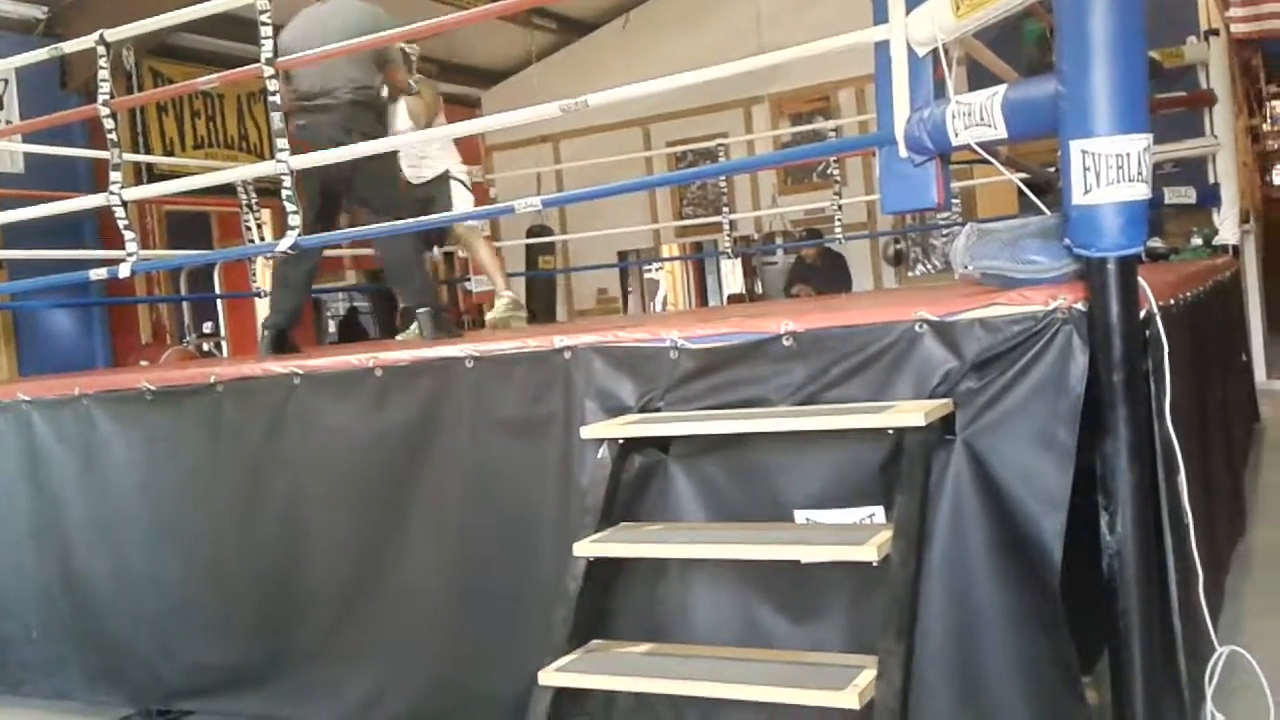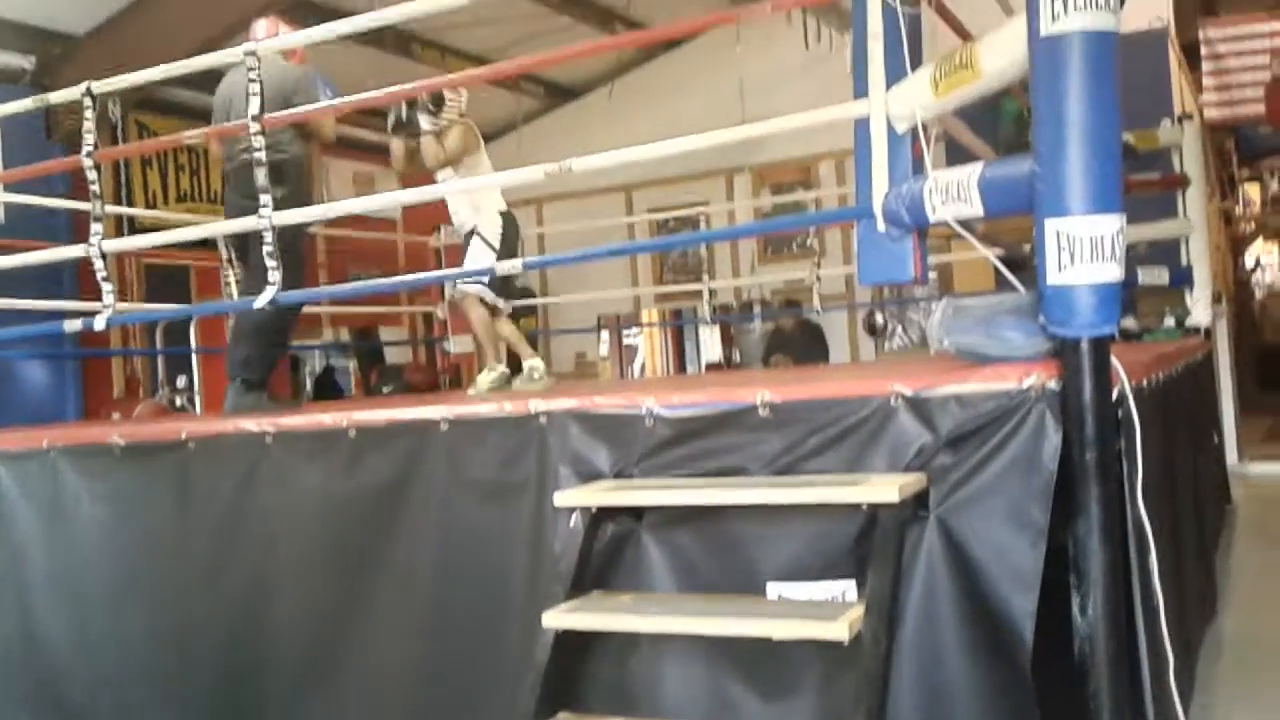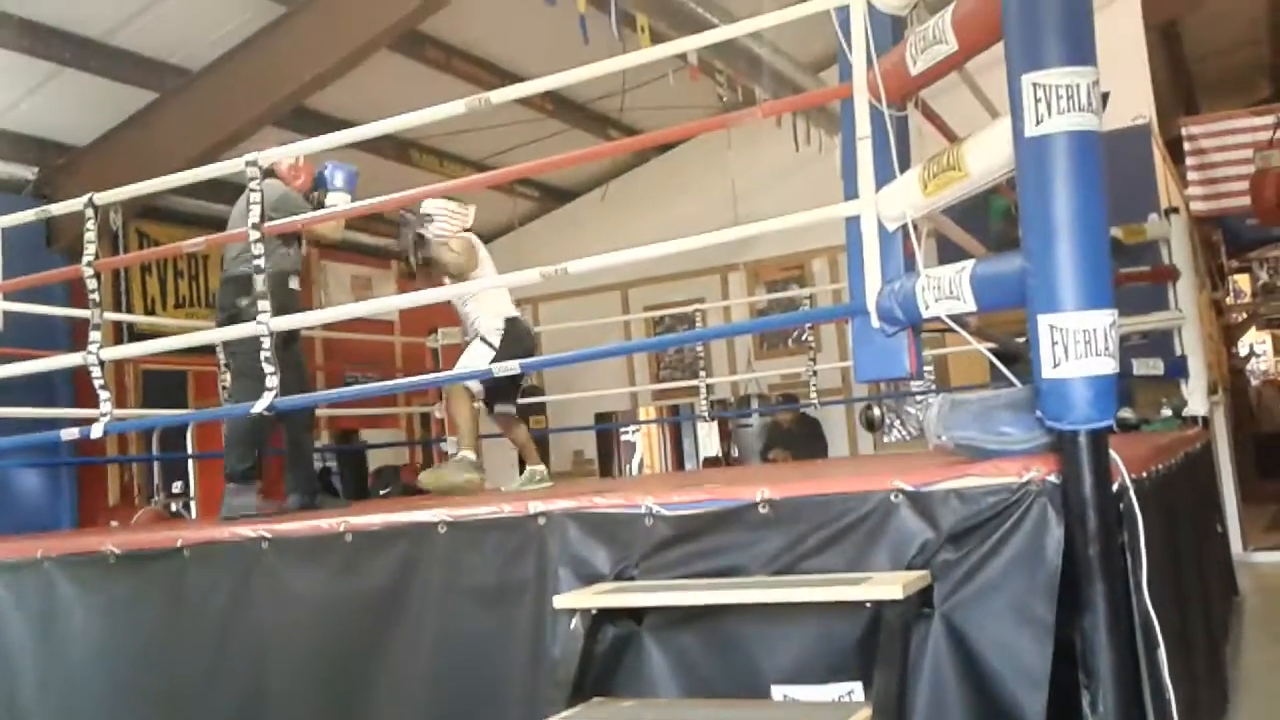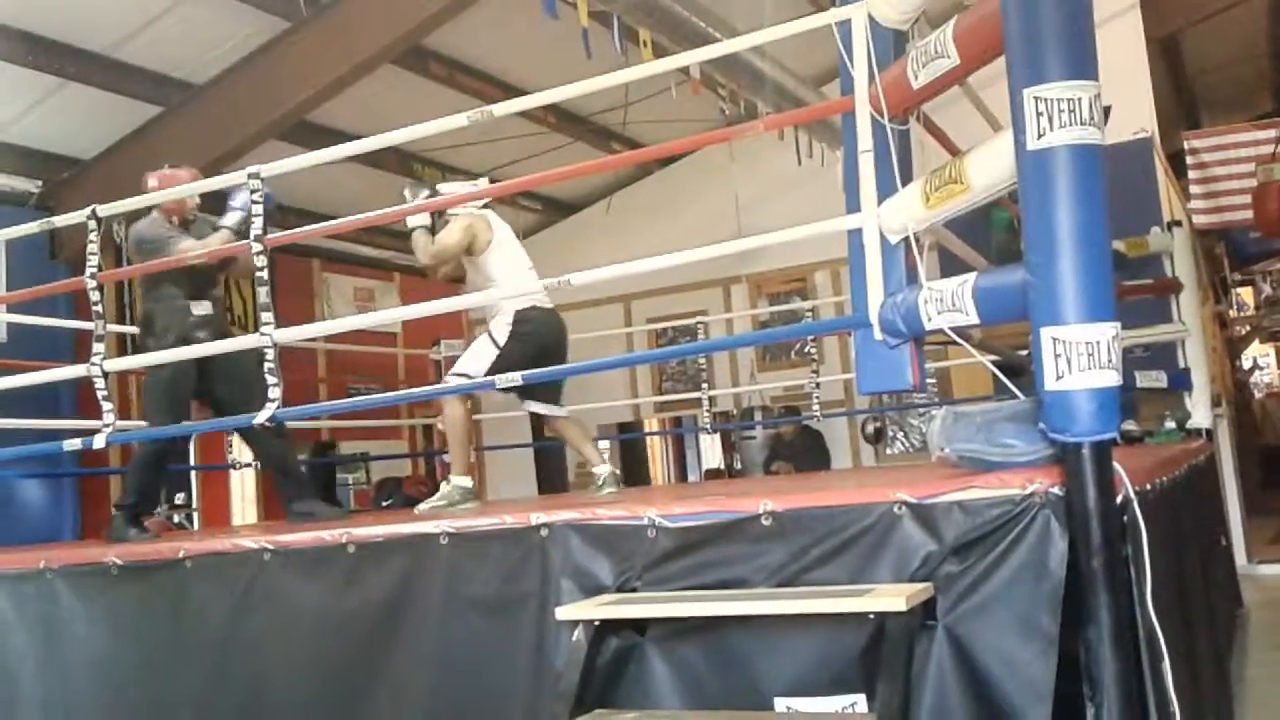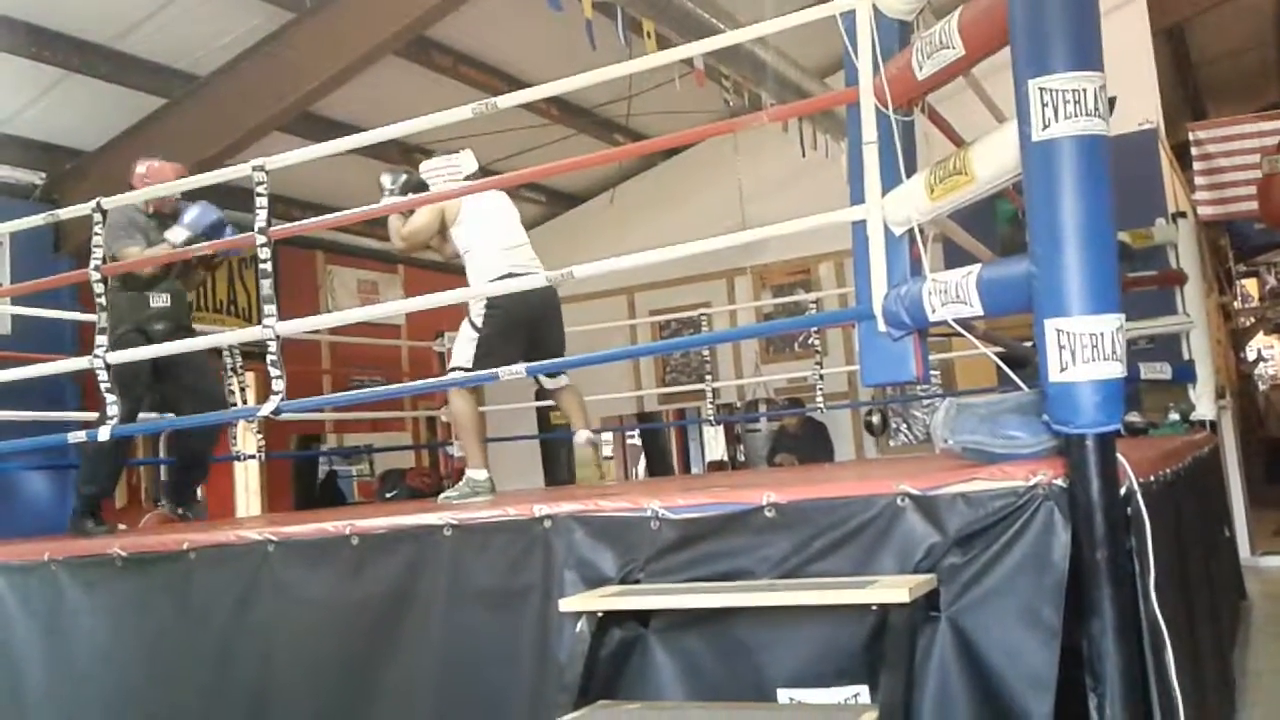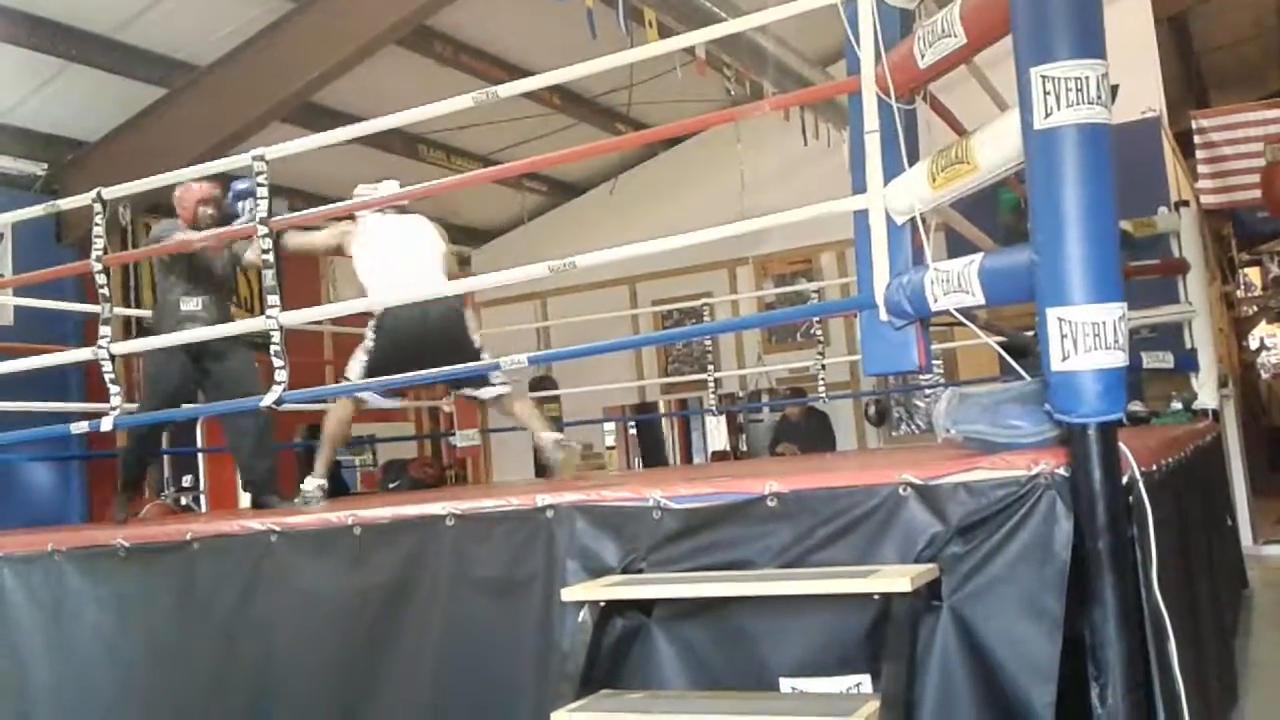
dt=0.5s
person 1, frame 1
left shoulder: (292, 30)
left elbow: (286, 93)
right elbow: (399, 83)
left hip: (309, 136)
right hip: (357, 130)
left knee: (306, 235)
right knee: (388, 223)
left ankle: (276, 330)
right ankle: (425, 312)
person 1, frame 2
left shoulder: (228, 81)
right shoulder: (292, 74)
left elbow: (217, 150)
right elbow: (326, 133)
right wrist: (325, 105)
left hip: (239, 193)
right hip: (276, 193)
left knee: (283, 289)
right knee: (268, 292)
left ankle: (249, 382)
right ankle: (243, 389)
person 1, frame 3
left shoulder: (258, 197)
right shoulder: (278, 193)
left elbow: (290, 245)
right elbow: (330, 232)
left wrist: (317, 201)
right wrist: (339, 192)
right hip: (254, 306)
left knee: (295, 400)
right knee: (256, 396)
left ankle: (303, 491)
right ankle: (237, 489)
person 1, frame 4
left shoulder: (199, 228)
right shoulder: (145, 232)
left elbow: (243, 260)
right elbow: (200, 256)
left wrist: (245, 218)
right wrist: (235, 217)
left hip: (213, 341)
right hip: (171, 345)
left knee: (258, 412)
right knee: (164, 431)
left ankle: (298, 499)
right ankle: (127, 517)
person 1, frame 5
left shoulder: (175, 219)
right shoulder: (122, 218)
right elbow: (144, 266)
left wrist: (211, 256)
right wrist: (184, 232)
left hip: (175, 332)
right hip: (132, 332)
left knee: (210, 406)
right knee: (121, 419)
left ankle: (182, 493)
right ankle: (86, 510)
person 1, frame 6
left shoulder: (230, 239)
right shoulder: (164, 231)
right elbow: (196, 248)
left hip: (220, 341)
right hip: (172, 342)
left knee: (250, 407)
right knee: (154, 415)
left ankle: (263, 491)
right ankle: (128, 490)
person 2, frame 1
left shoulder: (422, 87)
left elbow: (423, 119)
left hip: (444, 174)
right hip: (415, 184)
left knee: (465, 230)
left ankle: (506, 298)
person 2, frame 2
left shoulder: (460, 129)
right shoulder: (437, 135)
left elbow: (434, 162)
right elbow: (400, 163)
left wrist: (425, 121)
right wrist: (398, 126)
left hip: (493, 225)
right hip: (477, 232)
left knee: (468, 293)
right knee: (487, 308)
left ankle: (496, 368)
right ankle: (533, 367)
person 2, frame 3
left shoulder: (460, 242)
right shoulder: (453, 246)
left elbow: (456, 268)
right elbow: (427, 280)
left wrist: (430, 242)
right wrist: (417, 249)
left hip: (502, 330)
right hip: (507, 334)
left knee: (457, 383)
right knee: (503, 412)
left ankle: (466, 459)
right ankle: (536, 470)
person 2, frame 4
left shoulder: (468, 220)
right shoulder: (489, 225)
left elbow: (429, 258)
right elbow: (443, 269)
left wrist: (417, 221)
right wrist: (427, 225)
left hip: (521, 320)
right hip: (547, 321)
left knee: (453, 391)
right knee: (550, 411)
left ankle: (460, 484)
right ankle: (605, 474)
person 2, frame 5
left shoulder: (444, 199)
right shoulder: (498, 196)
left elbow: (403, 241)
right wrist: (430, 231)
left hip: (500, 294)
right hip: (540, 289)
left knee: (461, 385)
right knee: (556, 380)
left ankle: (477, 478)
right ankle: (584, 438)
person 2, frame 6
left shoulder: (354, 230)
right shoulder: (427, 227)
left elbow: (293, 242)
right elbow: (451, 273)
left hip: (395, 320)
right hip: (445, 313)
left knee: (349, 397)
right knee: (496, 387)
left ankle: (315, 484)
right ankle: (552, 443)
